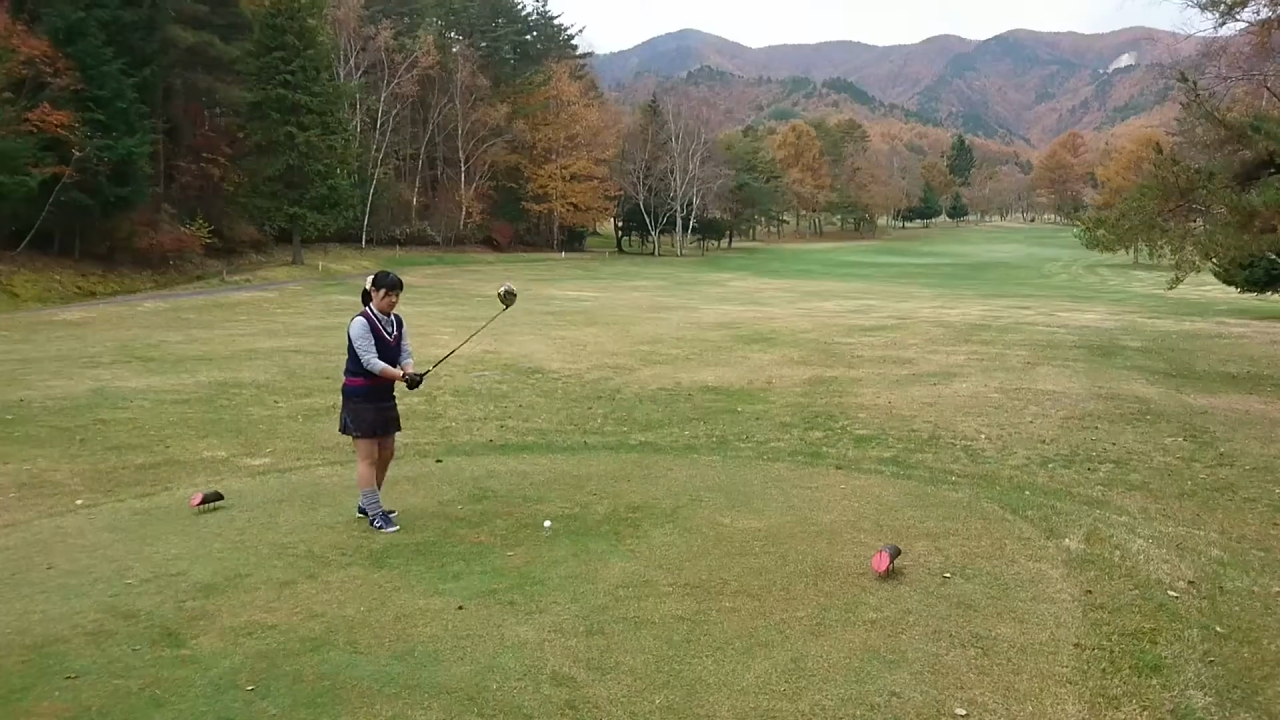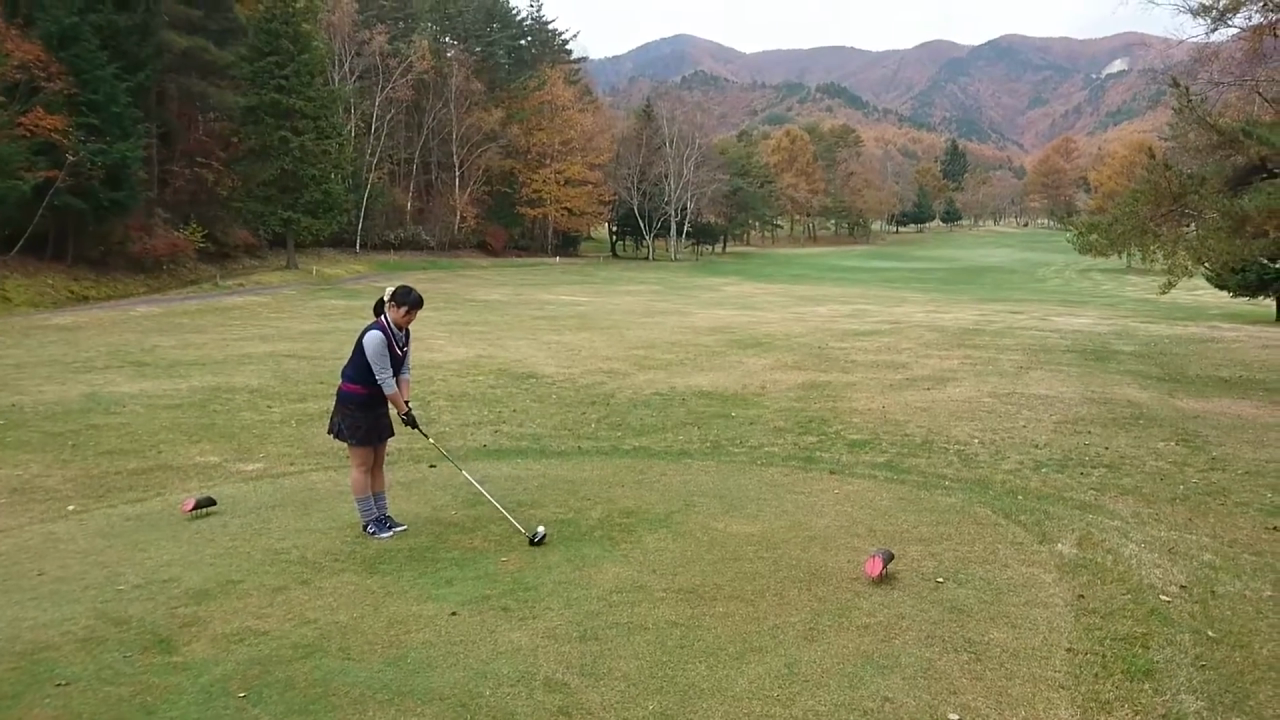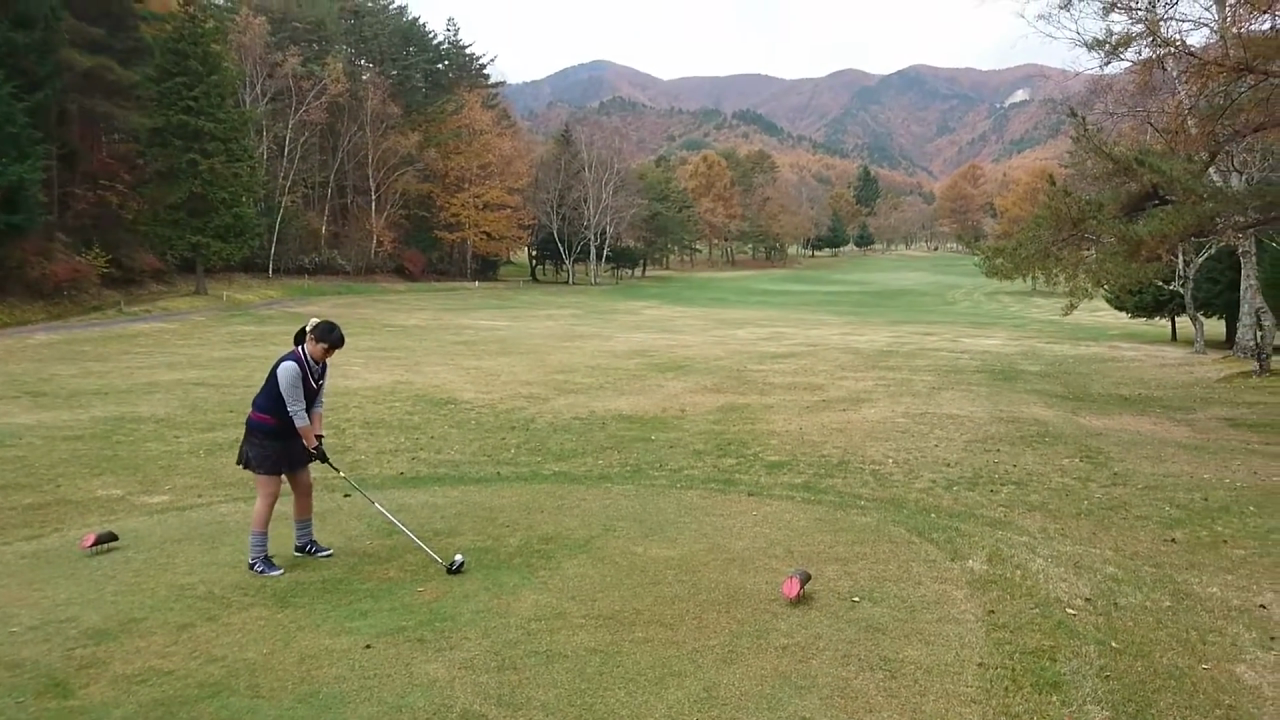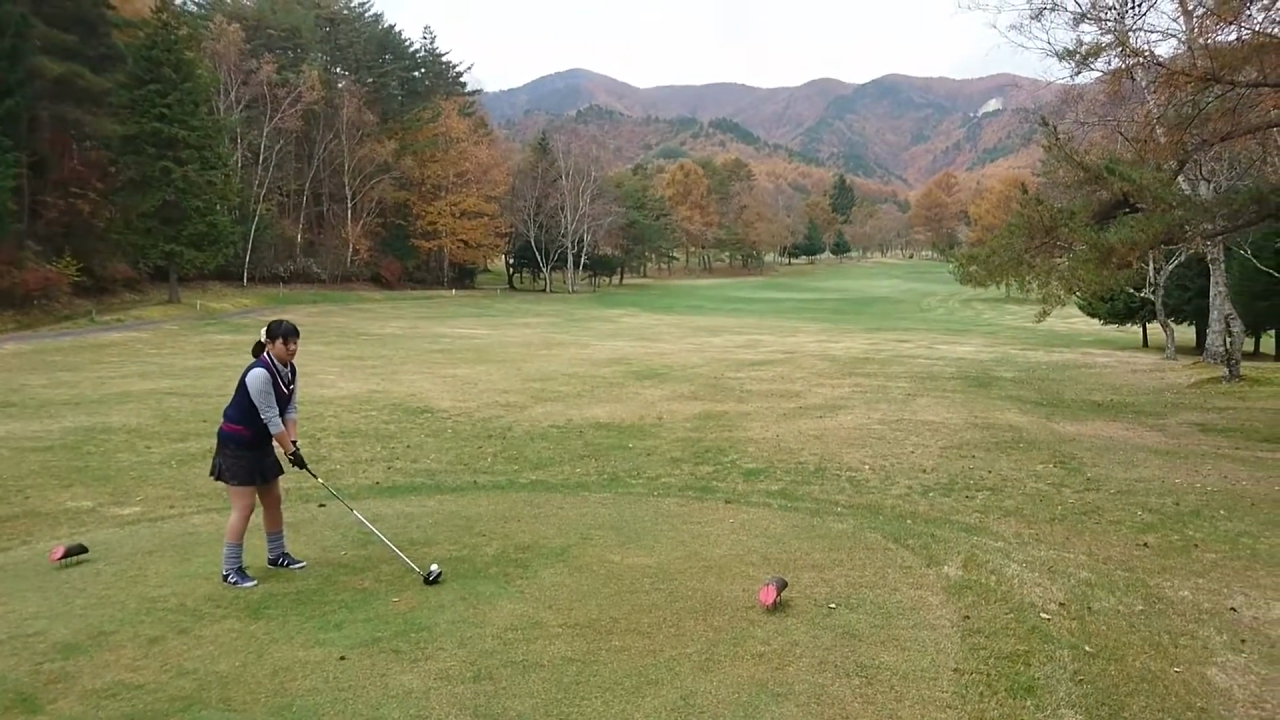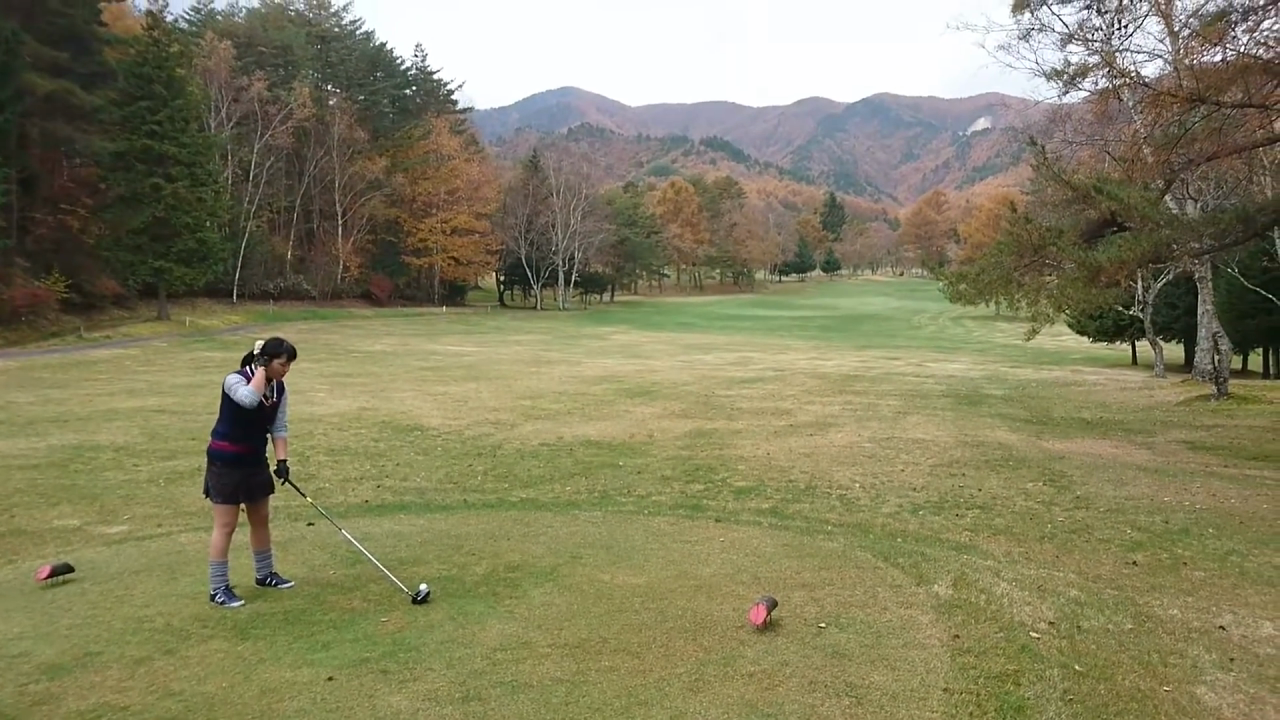
dt=1s
person 1, frame 1
left shoulder: (397, 322)
right shoulder: (361, 323)
left elbow: (404, 355)
right elbow: (370, 361)
left wrist: (410, 373)
right wrist: (402, 376)
left hip: (384, 396)
right hip: (361, 397)
left knee: (385, 455)
right knee: (368, 458)
left ankle: (367, 504)
right ankle: (375, 514)
person 1, frame 2
left shoulder: (403, 333)
right shoulder: (375, 336)
left elbow: (403, 371)
right elbow: (385, 379)
left wrist: (406, 403)
right wrist: (403, 411)
left hip: (376, 402)
right hip: (355, 403)
left knee: (378, 463)
right knee: (362, 464)
left ankle: (381, 515)
right ankle: (368, 521)
person 1, frame 3
left shoulder: (320, 365)
right shoulder: (290, 366)
left elbow: (316, 403)
right elbow: (297, 411)
left wrist: (317, 436)
right wrist: (313, 445)
left hip: (289, 432)
right hip: (265, 433)
left knee: (304, 486)
right knee: (269, 495)
left ankle: (304, 542)
right ankle: (257, 557)
person 1, frame 4
left shoulder: (289, 370)
right shoulder: (259, 374)
left elbow: (289, 410)
right elbow: (271, 418)
left wrist: (294, 443)
right wrist: (291, 451)
left hip: (261, 443)
right hip: (237, 444)
left knee: (273, 500)
right knee: (244, 507)
left ankle: (277, 555)
right ankle: (230, 569)
person 1, frame 5
left shoulder: (279, 388)
right shoulder: (234, 379)
left elbow: (279, 427)
right elbow: (249, 399)
left wrist: (282, 460)
right wrist: (261, 369)
left hip: (255, 459)
right hip: (226, 461)
left knee: (261, 519)
right knee: (225, 525)
left ankle: (265, 574)
right ankle: (218, 589)
